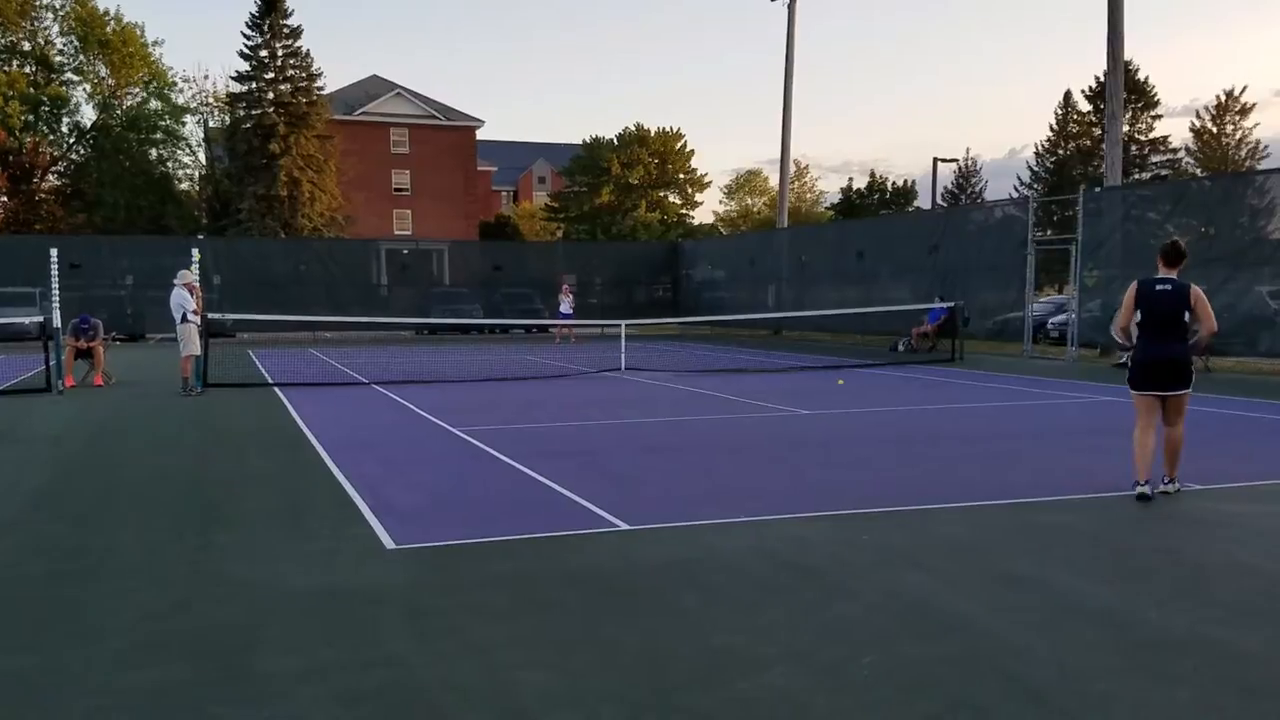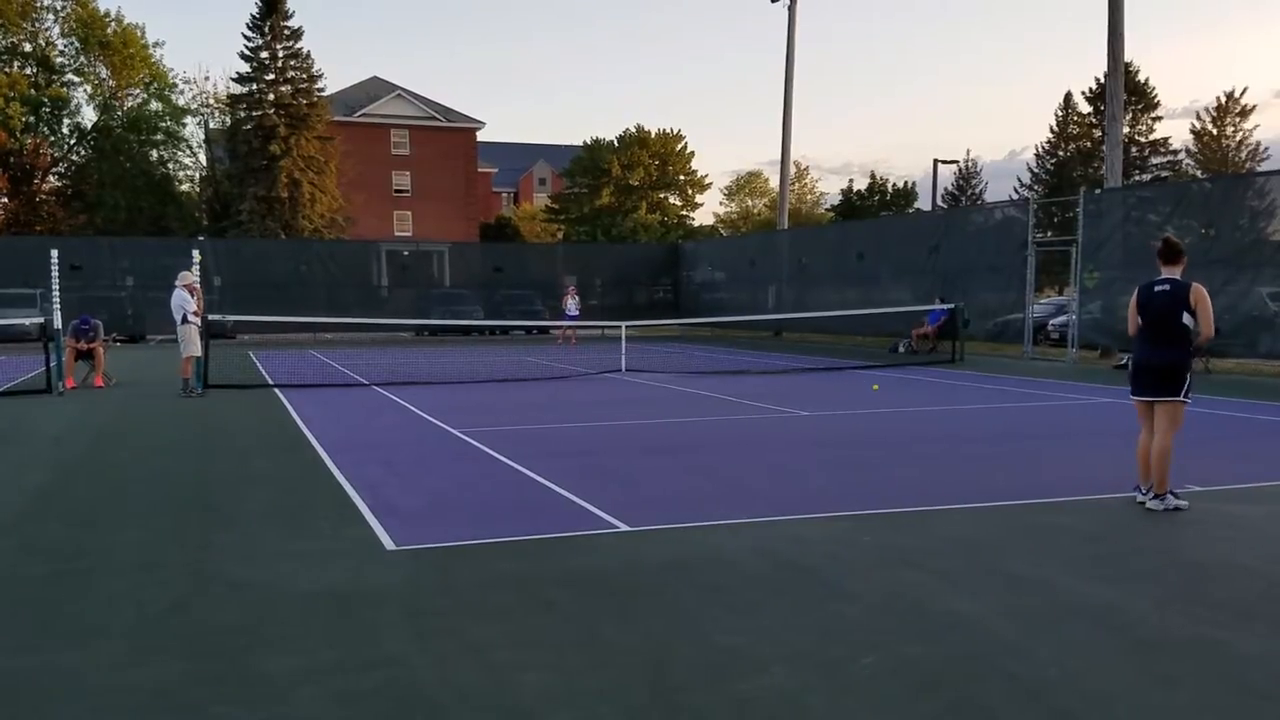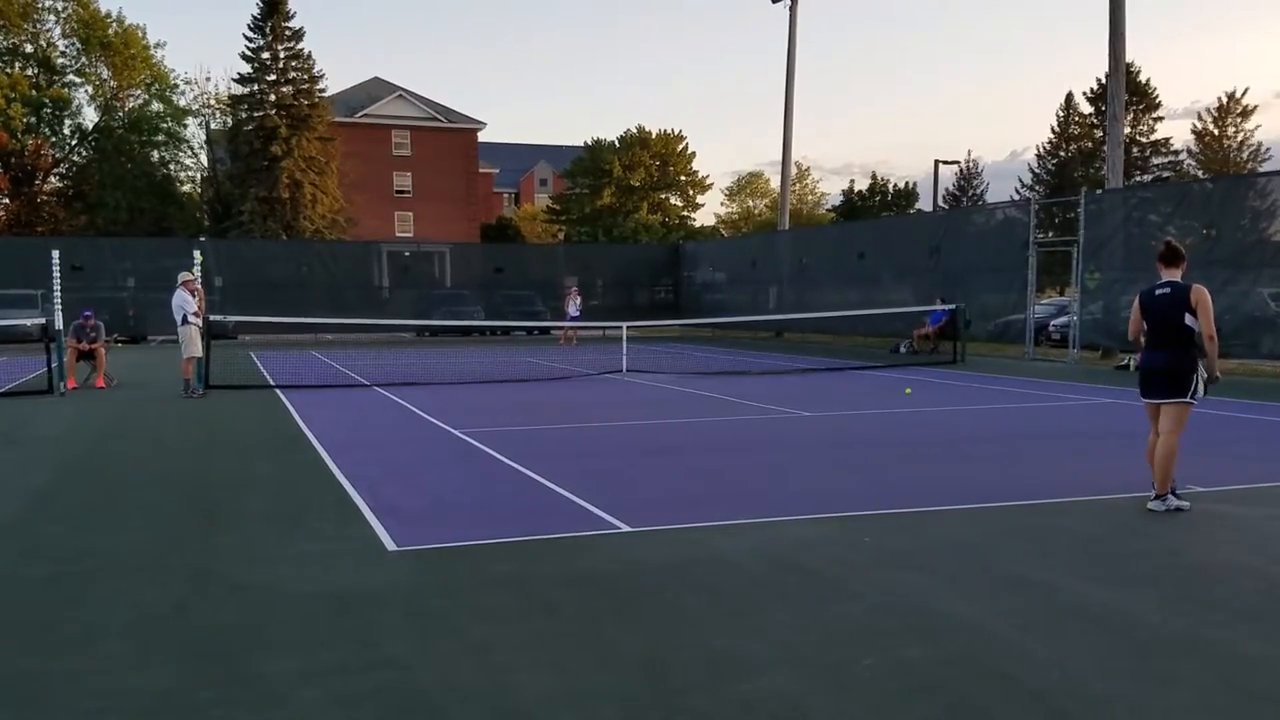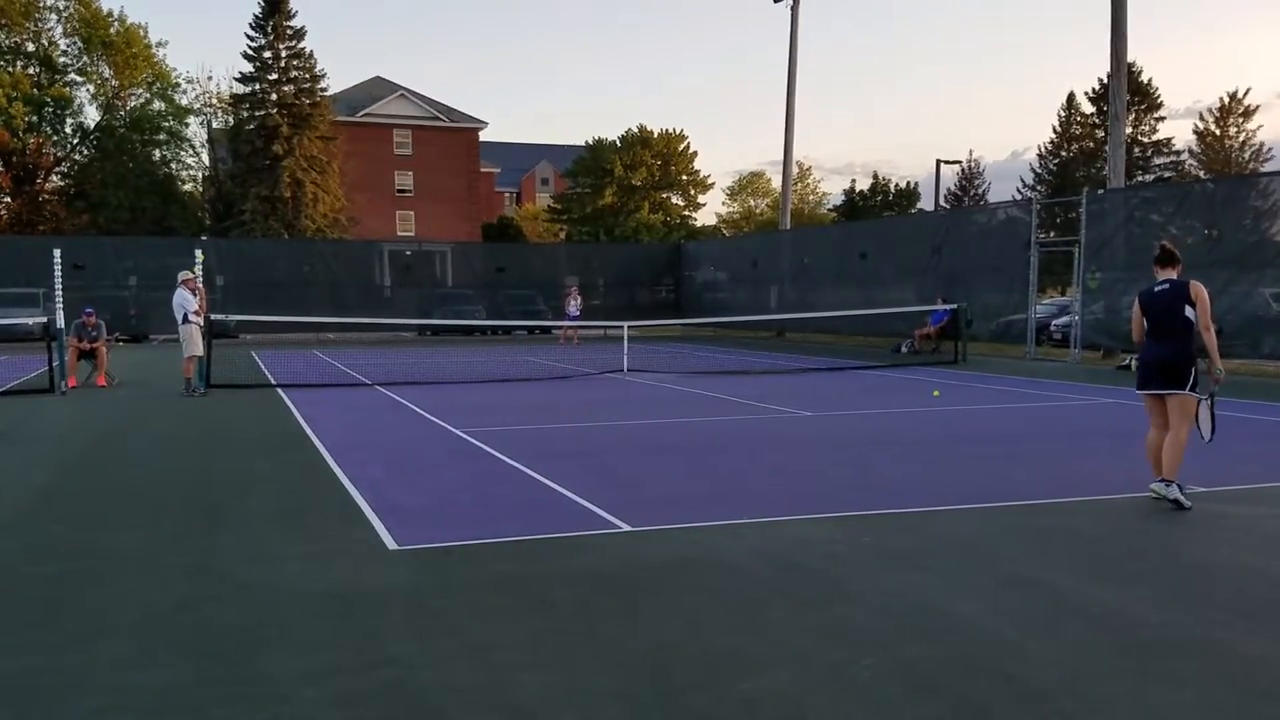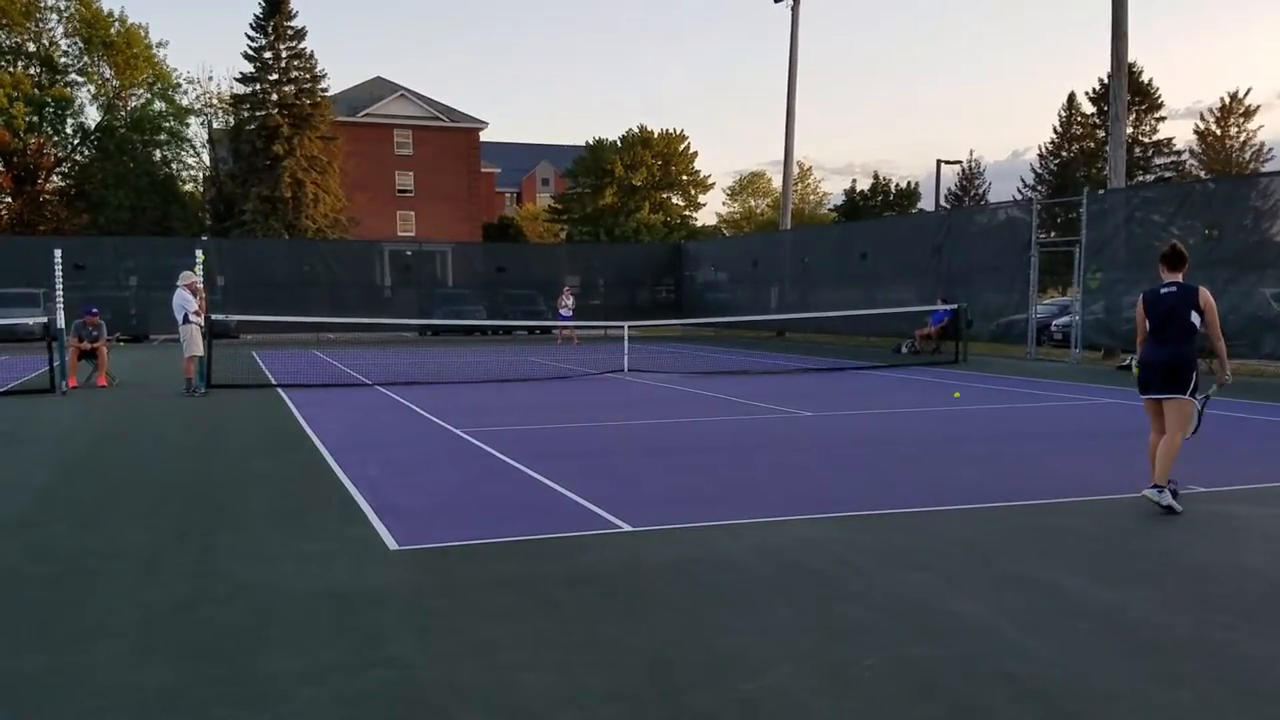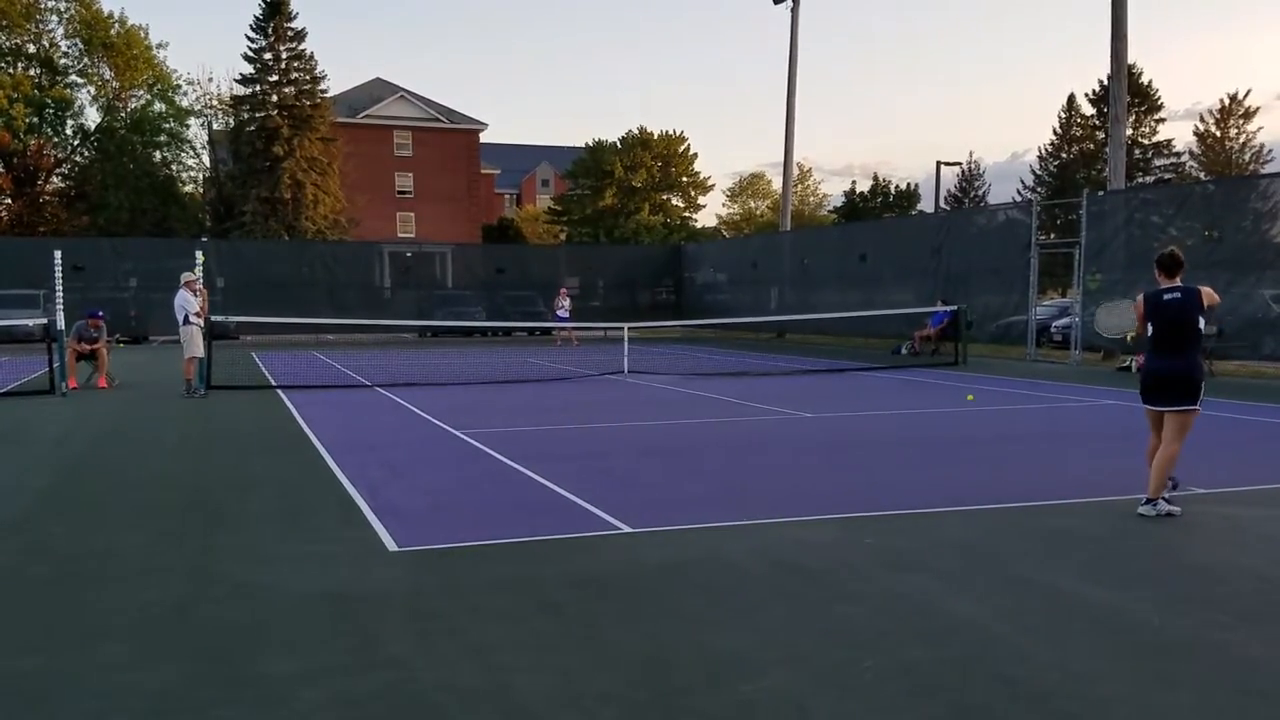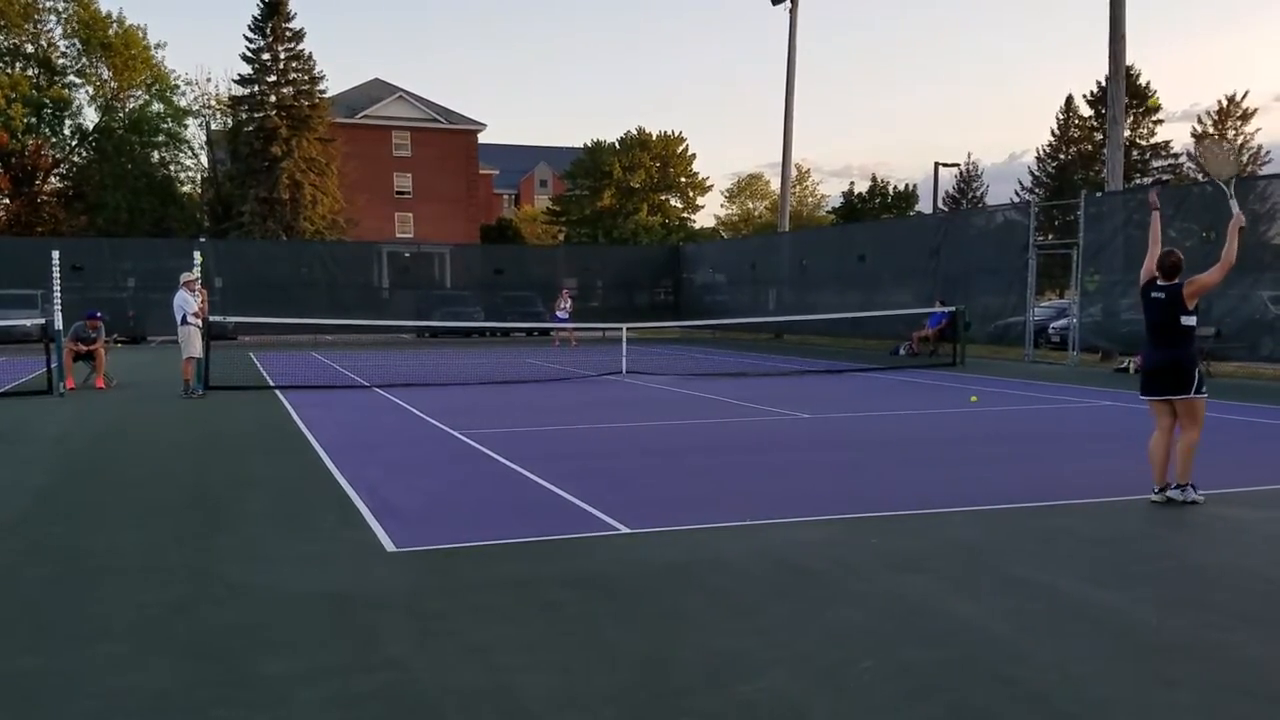
dt=0.7s
person 1, frame 1
left shoulder: (1137, 287)
right shoulder: (1192, 291)
left elbow: (1122, 325)
right elbow: (1210, 328)
left wrist: (1129, 340)
right wrist: (1190, 346)
left hip: (1144, 362)
right hip: (1178, 362)
left knee: (1145, 426)
right knee: (1174, 423)
left ankle: (1143, 482)
right ankle: (1170, 479)
person 1, frame 2
left shoulder: (1141, 292)
right shoulder: (1195, 291)
left elbow: (1133, 331)
right elbow: (1207, 334)
right wrist: (1190, 345)
left hip: (1142, 365)
right hip: (1174, 368)
left knee: (1148, 431)
right knee: (1165, 433)
left ankle: (1144, 488)
right ankle: (1160, 495)
person 1, frame 3
left shoulder: (1143, 297)
right shoulder: (1196, 292)
left elbow: (1134, 336)
right elbow: (1209, 335)
right wrist: (1212, 368)
left hip: (1150, 367)
right hip: (1180, 370)
left knee: (1156, 431)
right knee: (1170, 434)
left ankle: (1161, 484)
right ankle: (1161, 495)
person 1, frame 4
left shoulder: (1142, 297)
right shoulder: (1194, 288)
right elbow: (1206, 328)
right wrist: (1216, 364)
left hip: (1149, 362)
right hip: (1179, 363)
left knee: (1157, 426)
right knee: (1179, 427)
left ankle: (1159, 481)
right ankle: (1168, 482)
person 1, frame 5
left shoulder: (1145, 298)
right shoulder: (1200, 294)
right elbow: (1216, 336)
right wrist: (1224, 369)
left hip: (1150, 365)
right hip: (1180, 368)
left knee: (1157, 431)
right knee: (1174, 433)
left ankle: (1160, 483)
right ankle: (1158, 486)
person 1, frame 6
left shoulder: (1144, 301)
right shoulder: (1200, 294)
right elbow: (1216, 300)
left wrist: (1135, 335)
left hip: (1153, 373)
right hip: (1186, 375)
left knee: (1157, 435)
right knee: (1171, 441)
left ankle: (1161, 482)
right ankle: (1152, 500)
person 1, frame 7
left shoulder: (1148, 286)
right shoulder: (1187, 291)
left elbow: (1153, 248)
right elbow: (1225, 264)
left wrist: (1155, 209)
right wrist: (1234, 227)
left hip: (1152, 366)
right hip: (1182, 368)
left knee: (1163, 428)
right knee: (1191, 428)
left ankle: (1159, 488)
right ankle: (1182, 487)
